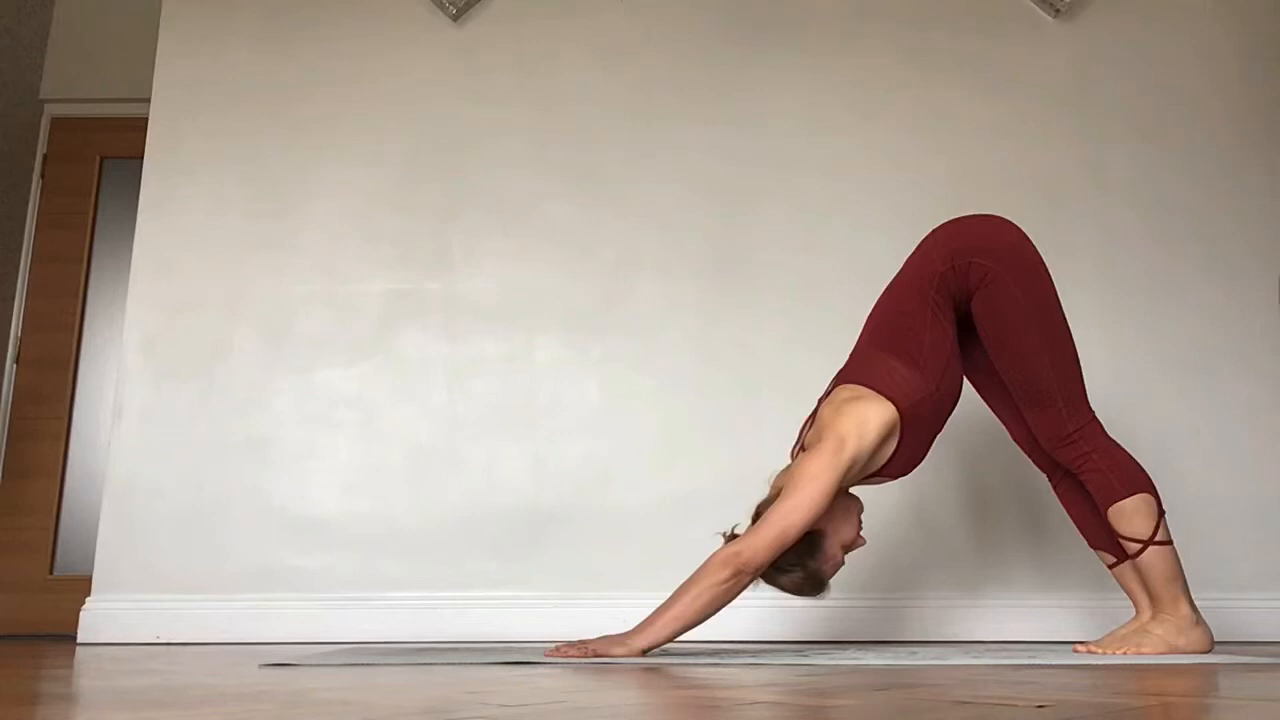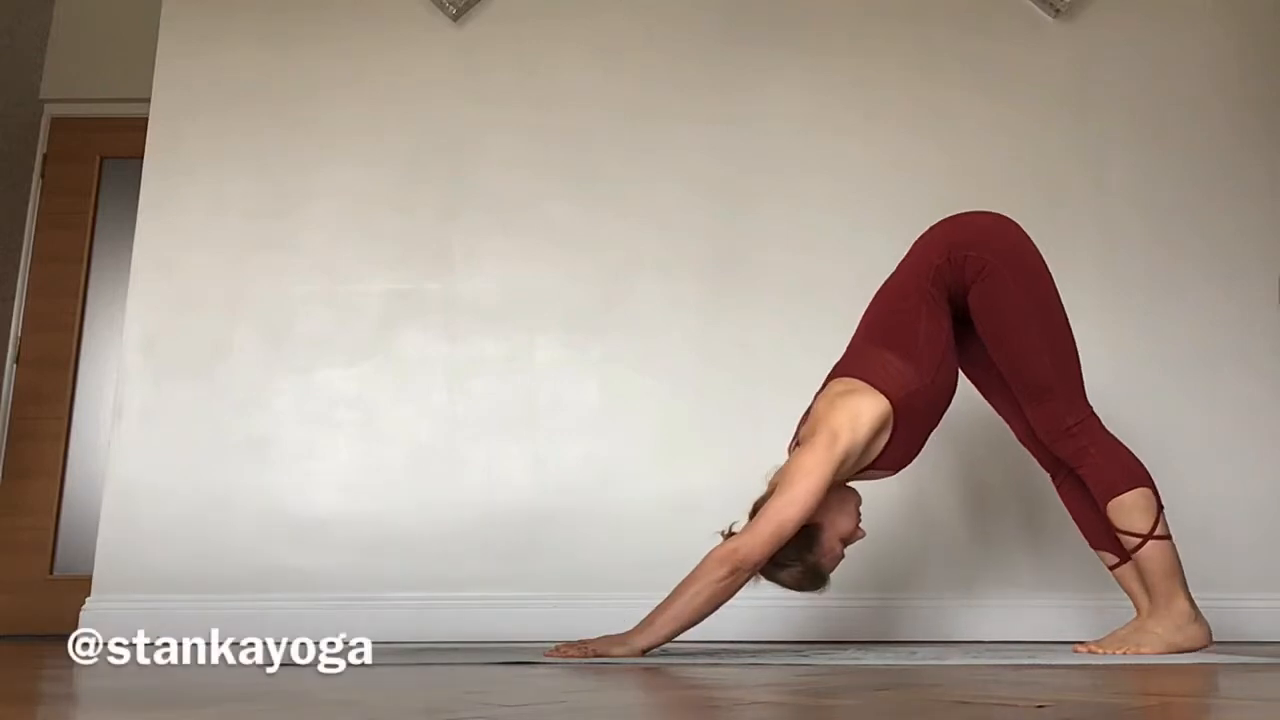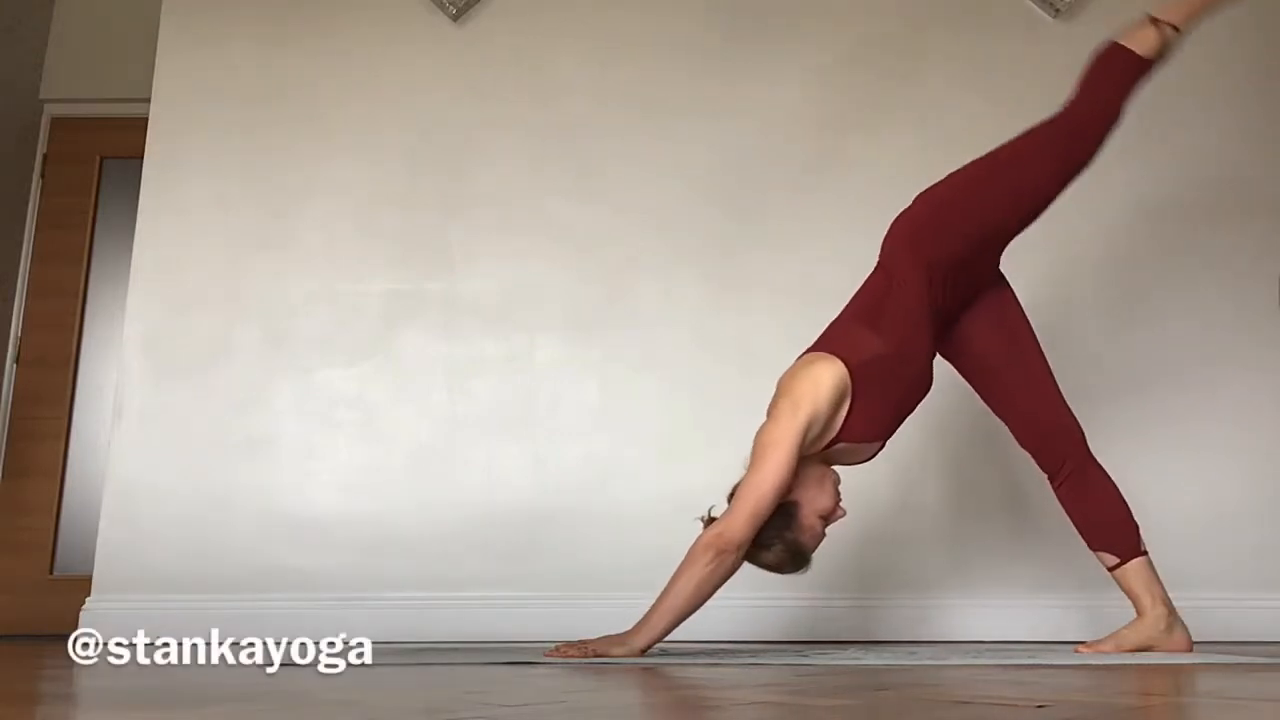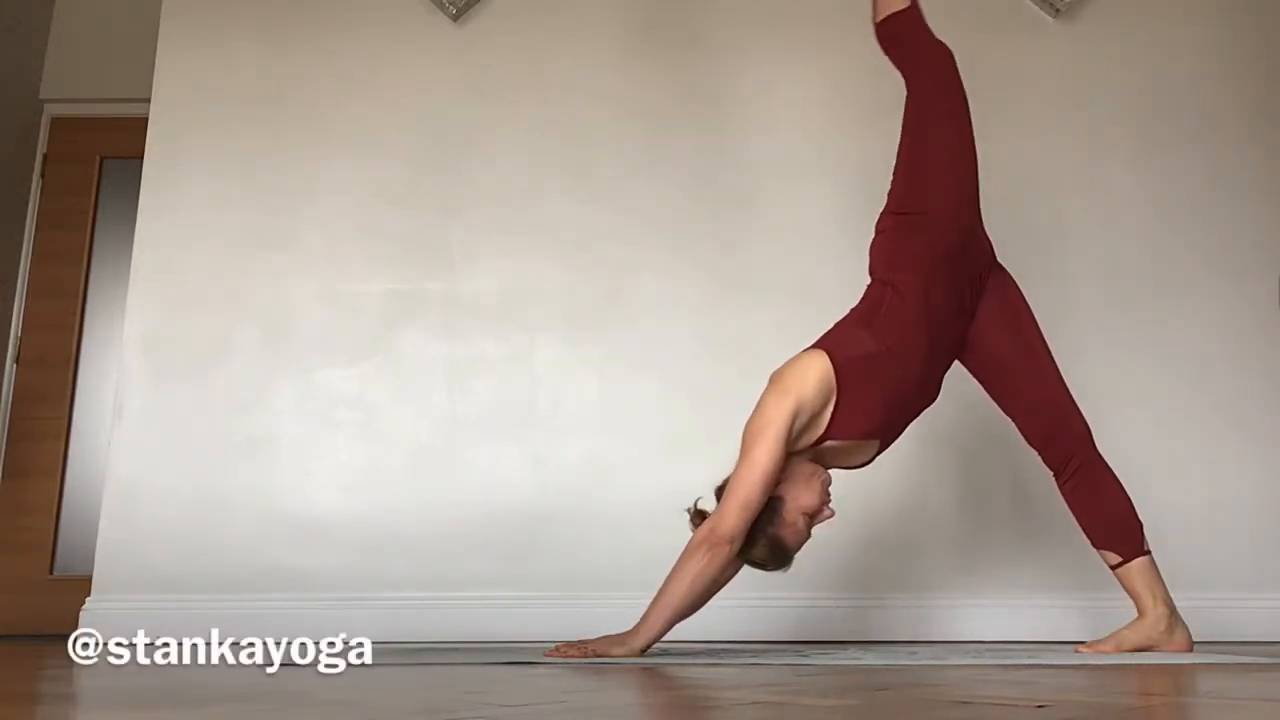
dt=1s
person 1, frame 1
left shoulder: (833, 457)
right shoulder: (819, 468)
left elbow: (738, 560)
right elbow: (741, 561)
left wrist: (633, 641)
right wrist: (637, 639)
left hip: (978, 260)
right hip: (960, 293)
left knee: (1070, 435)
right knee: (1054, 453)
left ankle: (1179, 616)
right ankle: (1152, 613)
person 1, frame 2
left shoulder: (826, 452)
right shoulder: (816, 464)
left elbow: (736, 557)
right elbow: (739, 558)
left wrist: (636, 639)
right wrist: (637, 639)
left hip: (976, 256)
right hip: (957, 293)
left knee: (1067, 426)
right knee: (1053, 446)
left ankle: (1176, 610)
right ankle: (1152, 611)
person 1, frame 3
left shoulder: (797, 420)
left elbow: (725, 539)
right elbow: (728, 545)
left wrist: (636, 638)
right wrist: (637, 638)
left hip: (938, 255)
right hip: (949, 294)
left knee: (1079, 126)
right knee: (1057, 445)
right ankle: (1158, 619)
person 1, frame 4
left shoulder: (791, 406)
left elbow: (720, 537)
right elbow: (724, 543)
left wrist: (636, 638)
right hip: (948, 292)
right knee: (1066, 447)
